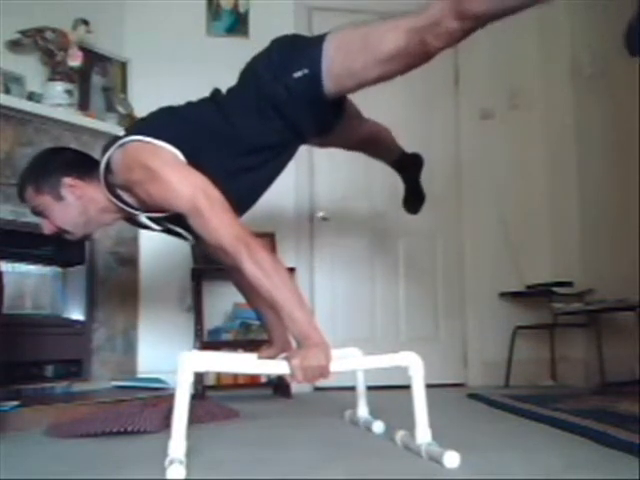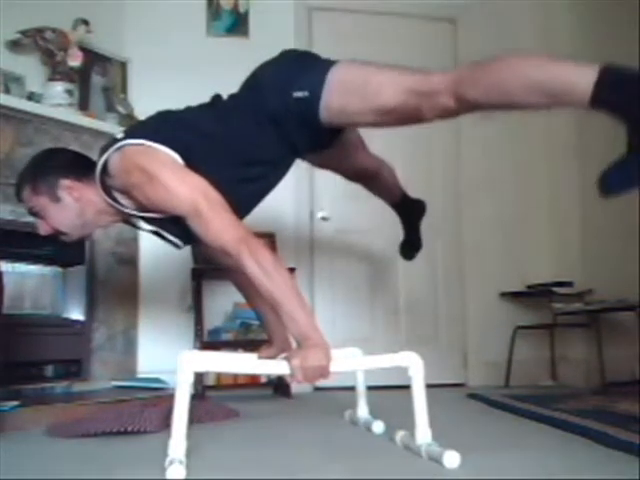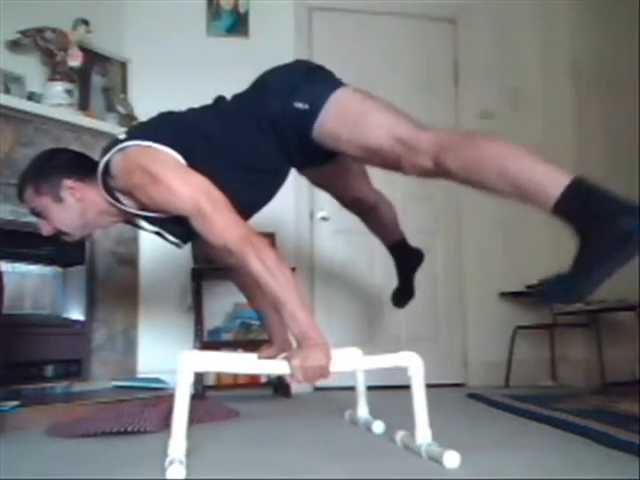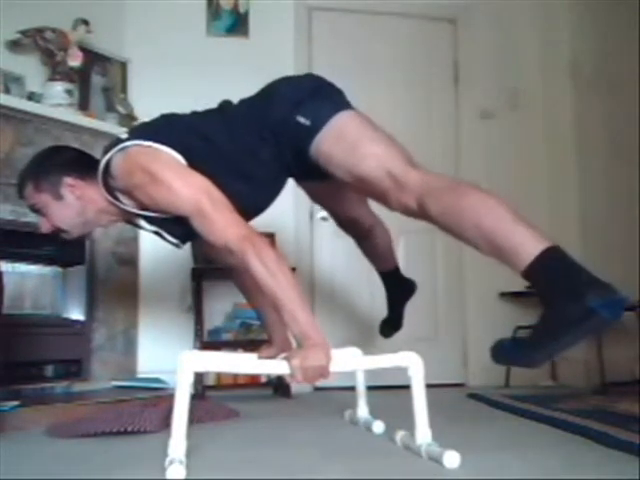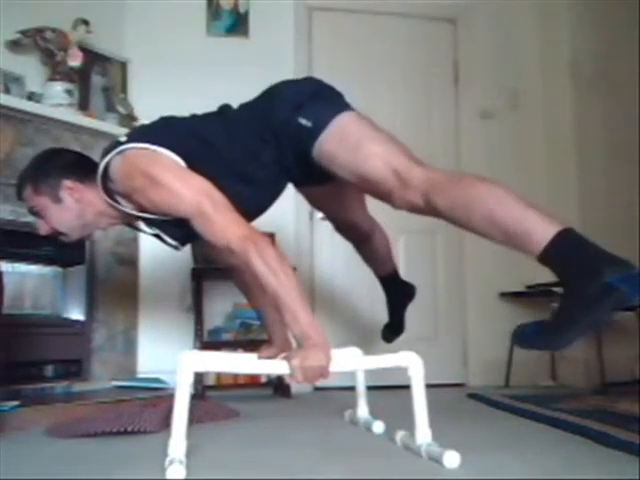
dt=0.4s
person 1, frame 1
left shoulder: (137, 169)
right shoulder: (137, 207)
left elbow: (240, 248)
right elbow: (232, 257)
left wrist: (310, 340)
right wrist: (280, 337)
left hip: (288, 78)
right hip: (287, 109)
right knee: (360, 135)
right ankle: (405, 165)
person 1, frame 2
left shoulder: (134, 171)
right shoulder: (135, 207)
left elbow: (241, 247)
right elbow: (231, 258)
left wrist: (310, 340)
right wrist: (278, 336)
left hip: (288, 91)
right hip: (286, 121)
left knee: (440, 94)
right knee: (359, 165)
right ankle: (407, 209)
person 1, frame 3
left shoulder: (136, 170)
right shoulder: (134, 207)
left elbow: (244, 244)
right elbow: (232, 255)
left wrist: (312, 340)
right wrist: (278, 337)
left hip: (291, 98)
right hip: (287, 127)
left knee: (424, 151)
right knee: (358, 195)
right ankle: (403, 257)
person 1, frame 4
left shoulder: (137, 170)
right shoulder: (134, 208)
left elbow: (245, 244)
right elbow: (232, 257)
left wrist: (313, 340)
right wrist: (278, 337)
left hip: (295, 111)
right hip: (288, 139)
left knee: (410, 189)
right knee: (354, 216)
left ankle: (573, 288)
right ankle: (396, 288)
person 1, frame 5
left shoulder: (137, 171)
right shoulder: (136, 210)
left elbow: (246, 244)
right elbow: (233, 258)
left wrist: (312, 340)
right wrist: (278, 338)
left hip: (294, 113)
right hip: (288, 142)
left knee: (413, 185)
right knee: (354, 223)
right ankle: (396, 292)
